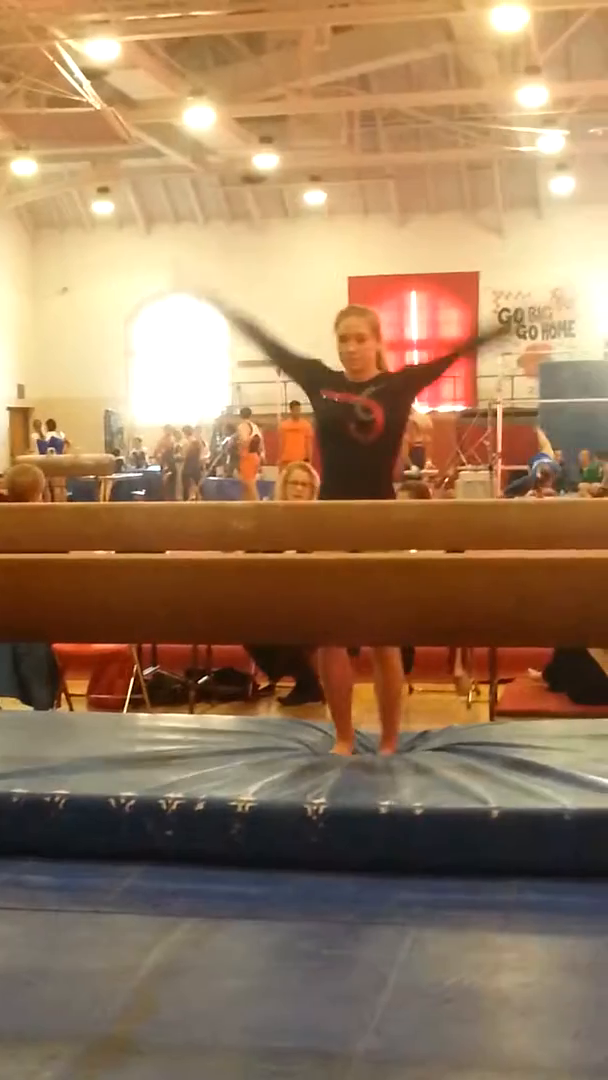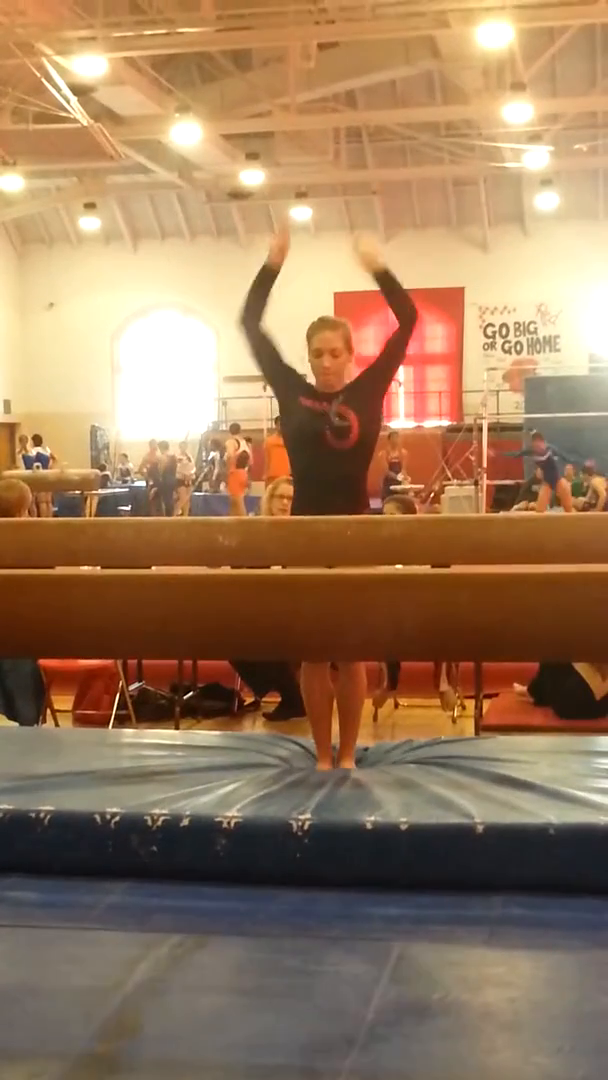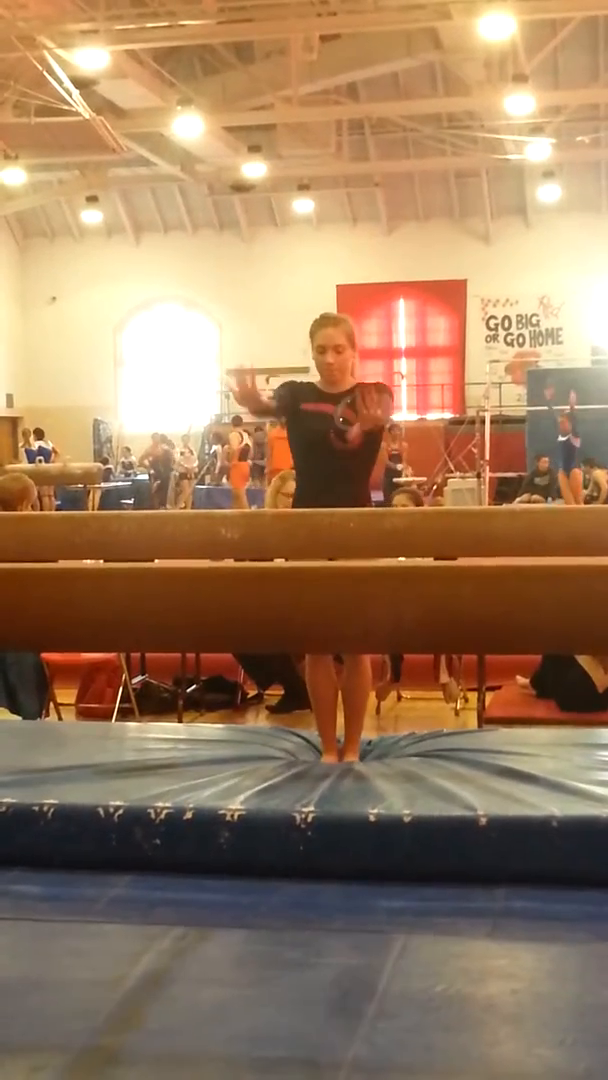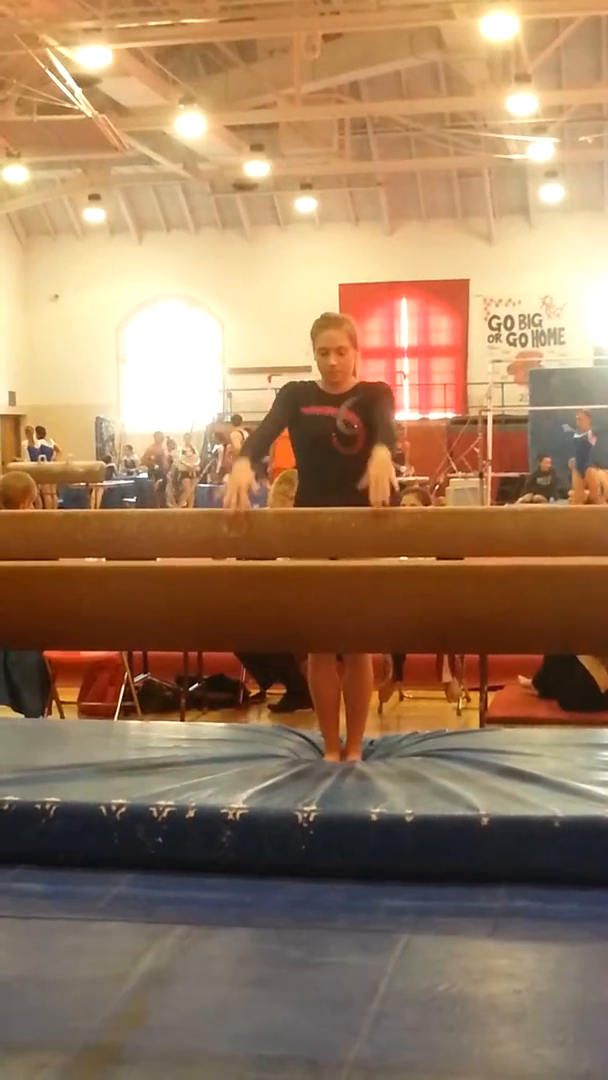
dt=0.4s
person 1, frame 1
left shoulder: (397, 385)
right shoulder: (321, 380)
left elbow: (452, 355)
right elbow: (274, 350)
left wrist: (512, 326)
right wrist: (220, 306)
left knee: (382, 641)
left ankle: (388, 744)
right ankle: (341, 738)
person 1, frame 2
left shoulder: (369, 389)
right shoulder: (291, 390)
left elbow: (408, 322)
right elbow: (251, 324)
left wrist: (378, 268)
right wrist: (273, 264)
left ankle: (348, 753)
right ankle: (323, 754)
person 1, frame 3
left shoulder: (370, 394)
right shoulder: (296, 394)
left elbow: (383, 406)
right elbow: (270, 407)
left wrist: (376, 413)
right wrist: (251, 397)
left ankle: (352, 748)
right ankle: (328, 747)
person 1, frame 4
left shoulder: (374, 395)
right shoulder: (295, 395)
left elbow: (386, 430)
right elbow: (264, 433)
left wrist: (382, 456)
right wrist: (242, 464)
left knee: (358, 649)
right knee: (319, 648)
left ankle: (354, 749)
right ankle: (331, 748)
